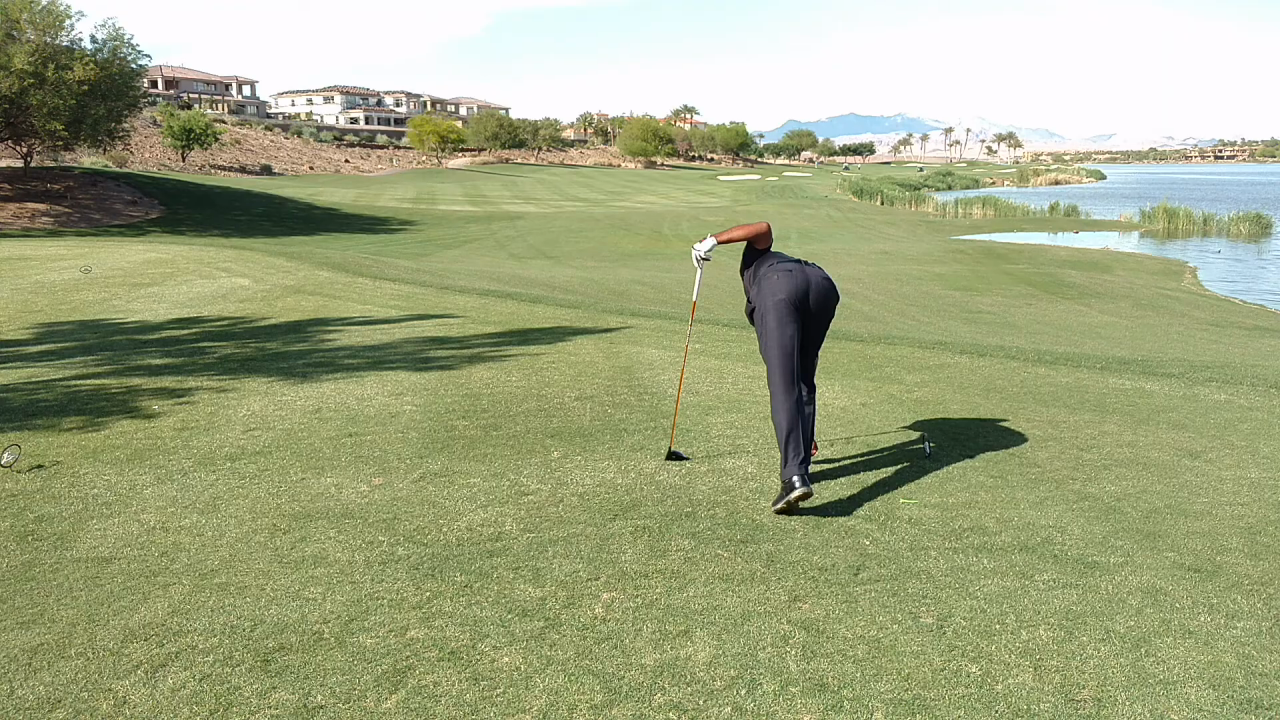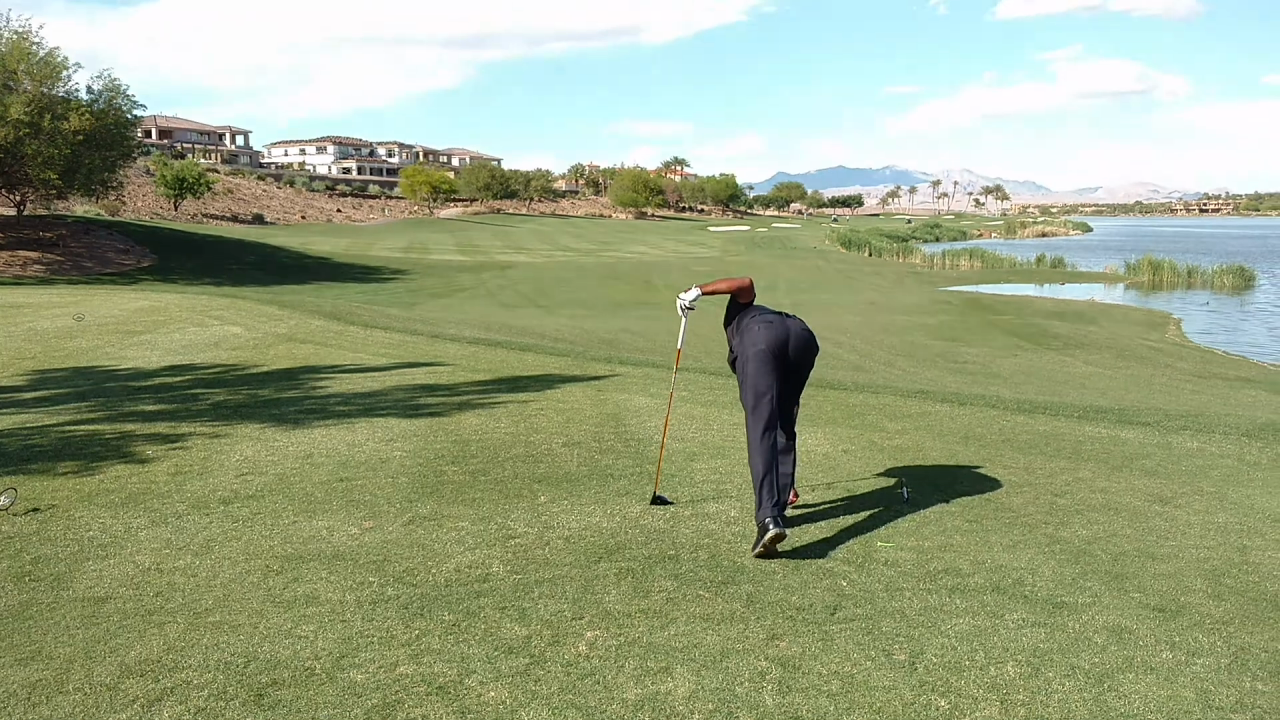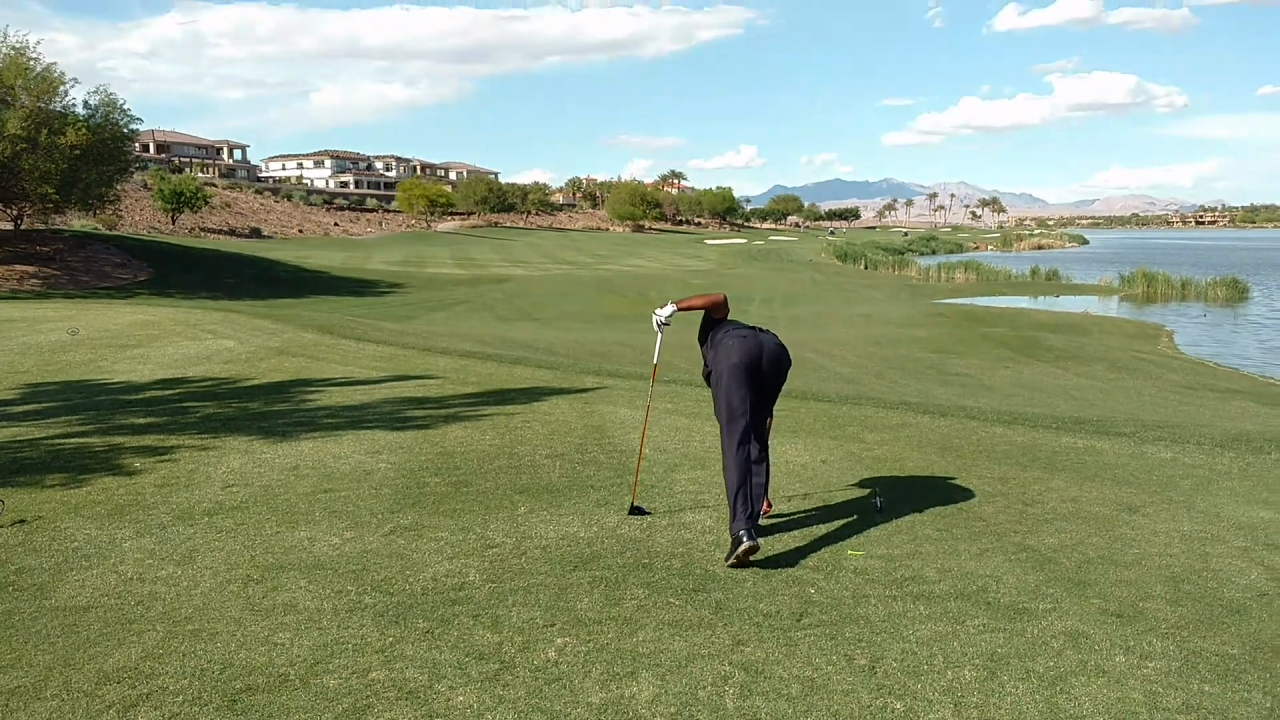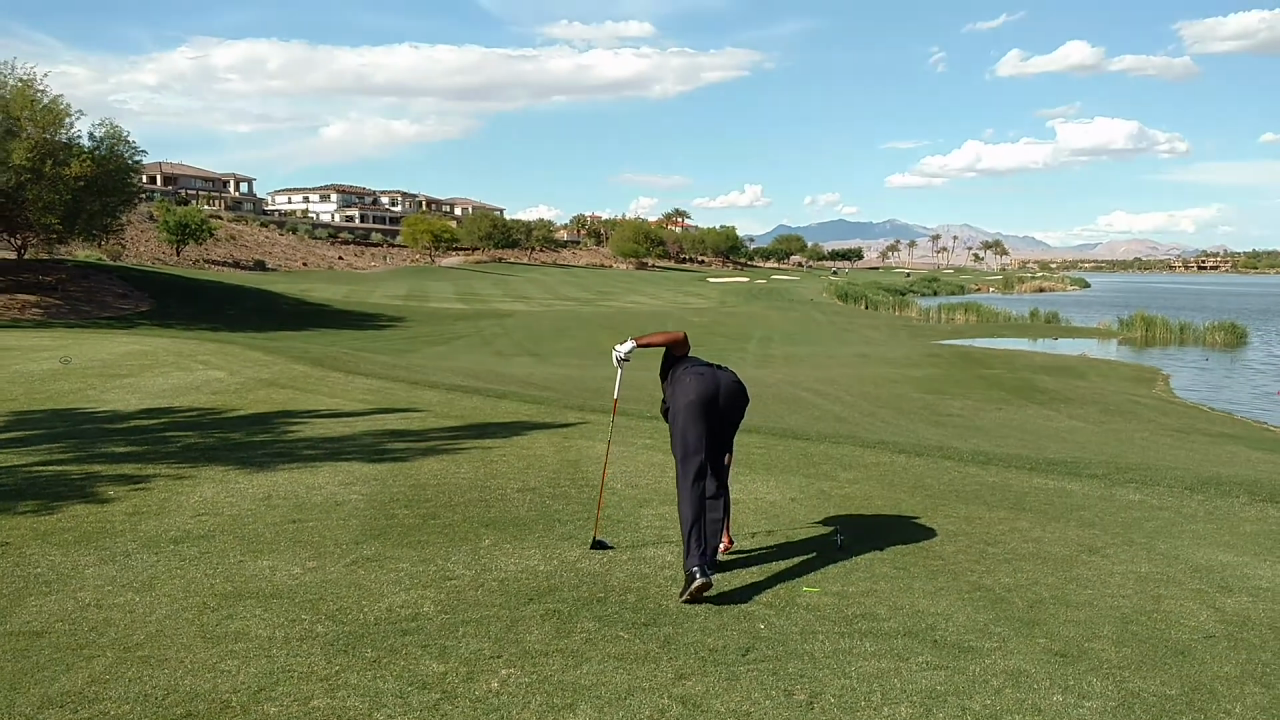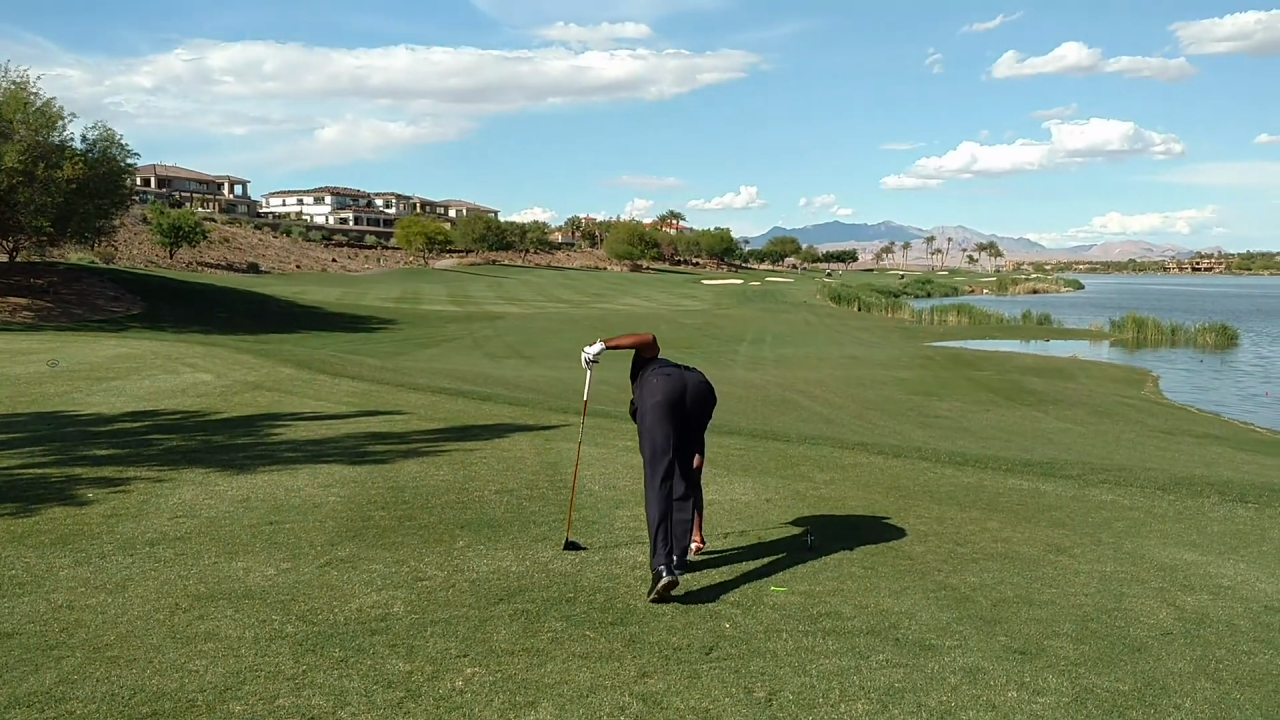
dt=0.4s
person 1, frame 1
left shoulder: (757, 261)
left elbow: (763, 229)
right elbow: (806, 370)
left wrist: (714, 240)
left hip: (778, 285)
right hip: (823, 286)
left knee: (783, 385)
right knee: (804, 379)
left ankle: (795, 476)
right ankle: (799, 466)
person 1, frame 2
left shoulder: (740, 314)
left elbow: (746, 284)
right elbow: (792, 417)
left wrist: (698, 291)
right wrist: (789, 486)
left hip: (759, 336)
right hip: (803, 337)
left knee: (760, 430)
right knee: (784, 428)
left ankle: (769, 519)
right ankle: (777, 509)
person 1, frame 3
left shoulder: (715, 329)
left elbow: (720, 300)
right elbow: (765, 427)
left wrist: (674, 307)
right wrist: (763, 496)
left hip: (734, 351)
right hip: (776, 352)
left knee: (735, 443)
right knee: (756, 439)
left ankle: (743, 531)
right ankle: (750, 519)
person 1, frame 4
left shoulder: (677, 366)
left elbow: (680, 338)
right elbow: (724, 472)
left wrist: (634, 343)
right wrist: (724, 532)
left hip: (692, 387)
right hip: (734, 389)
left knee: (690, 479)
right knee: (714, 476)
left ankle: (696, 568)
right ankle: (708, 554)
person 1, frame 5
left shoulder: (647, 369)
left elbow: (649, 340)
right elbow: (695, 478)
left wrist: (603, 345)
right wrist: (696, 531)
left hip: (659, 387)
right hip: (702, 391)
left knee: (658, 479)
right knee: (684, 476)
left ankle: (662, 566)
right ankle: (677, 555)
